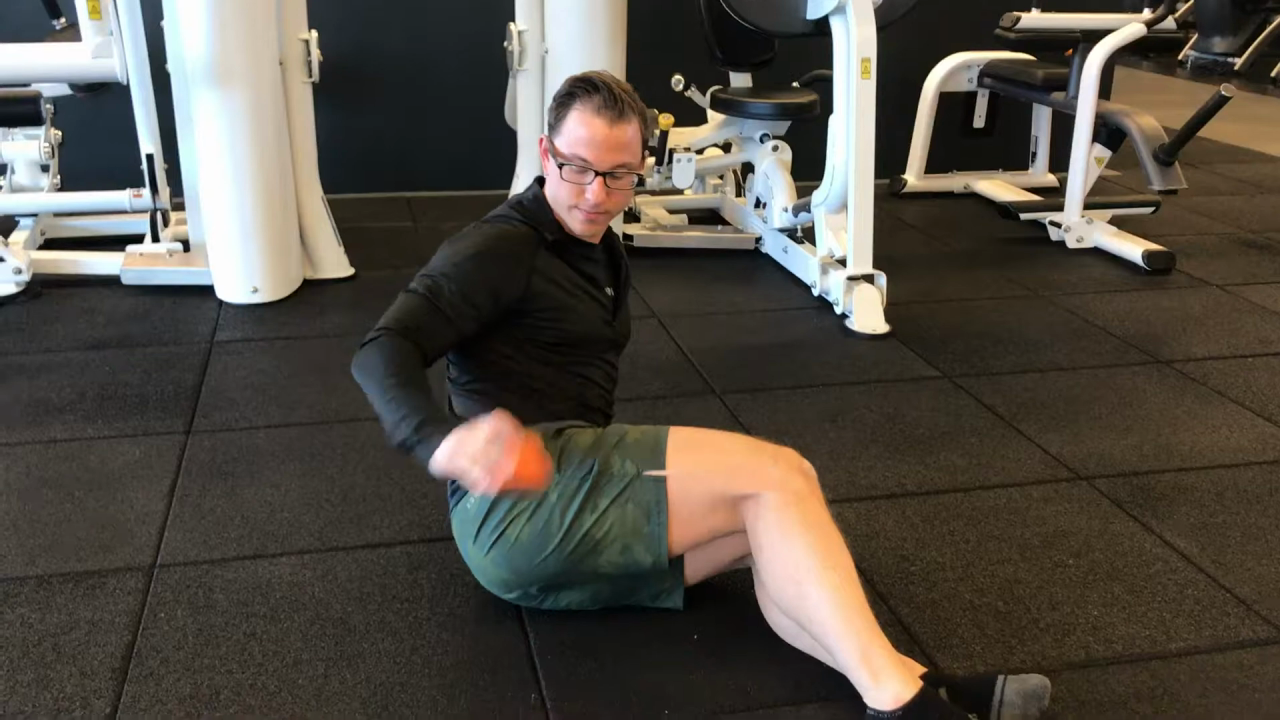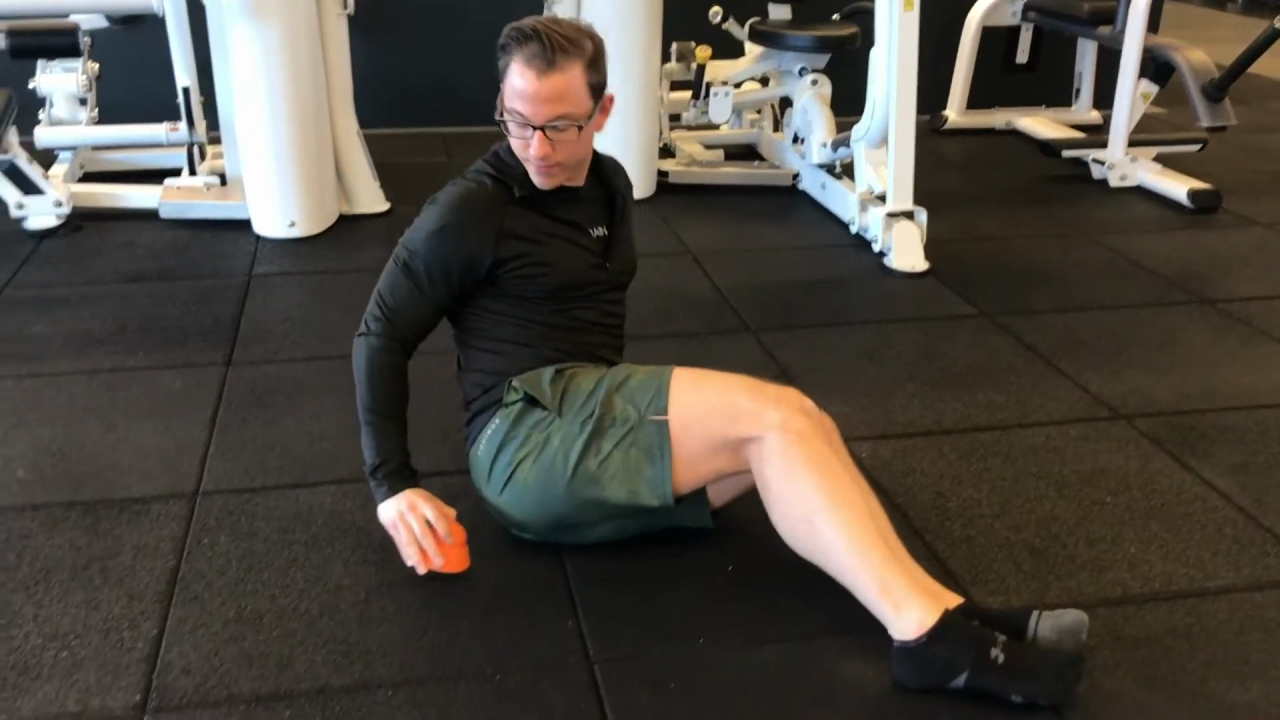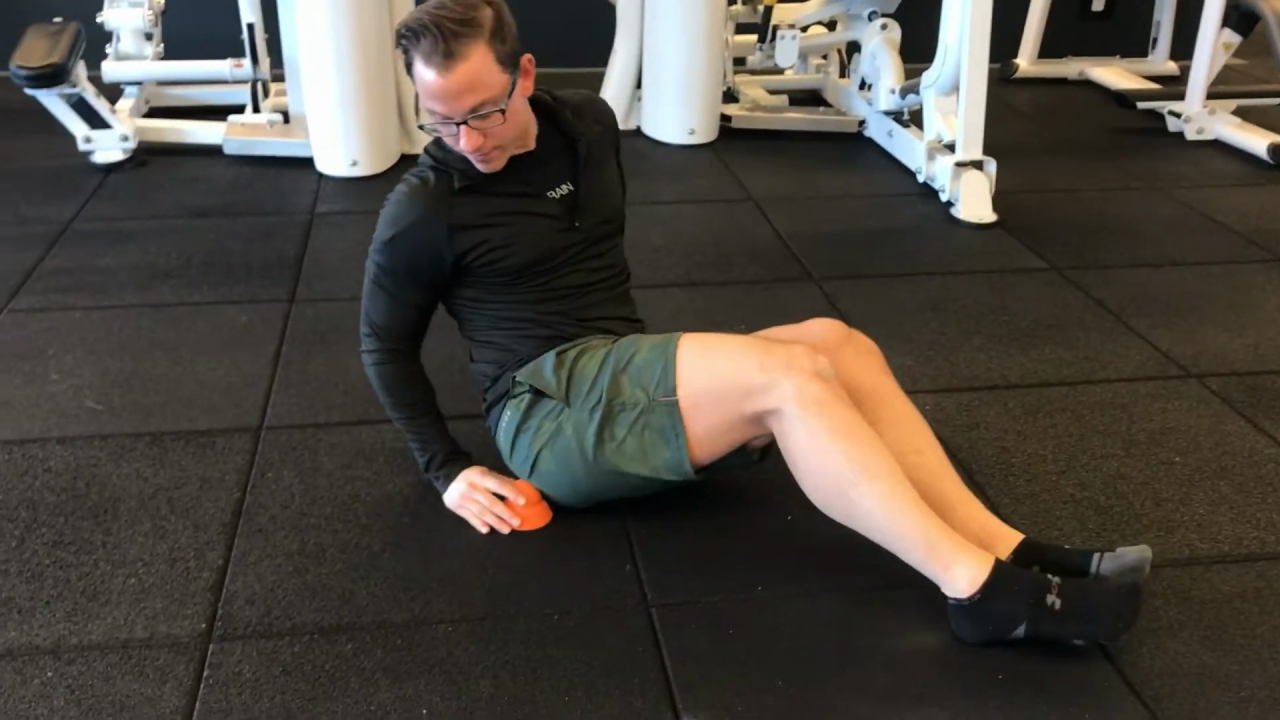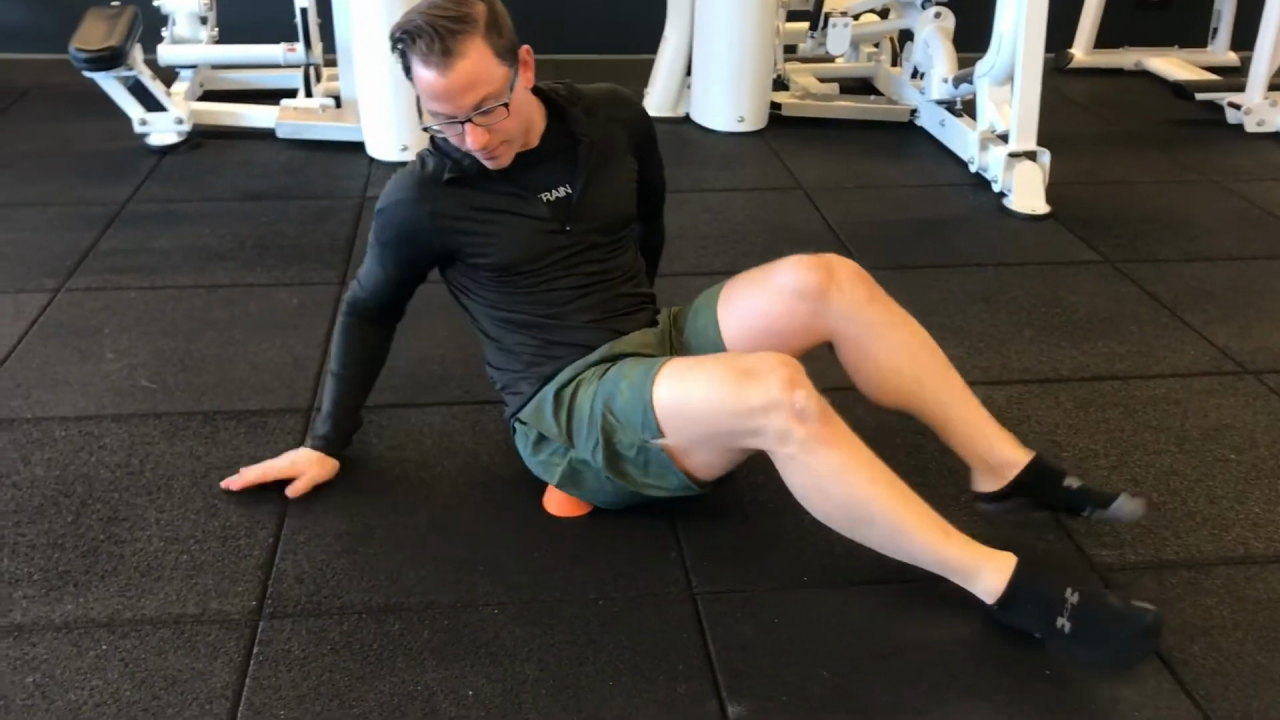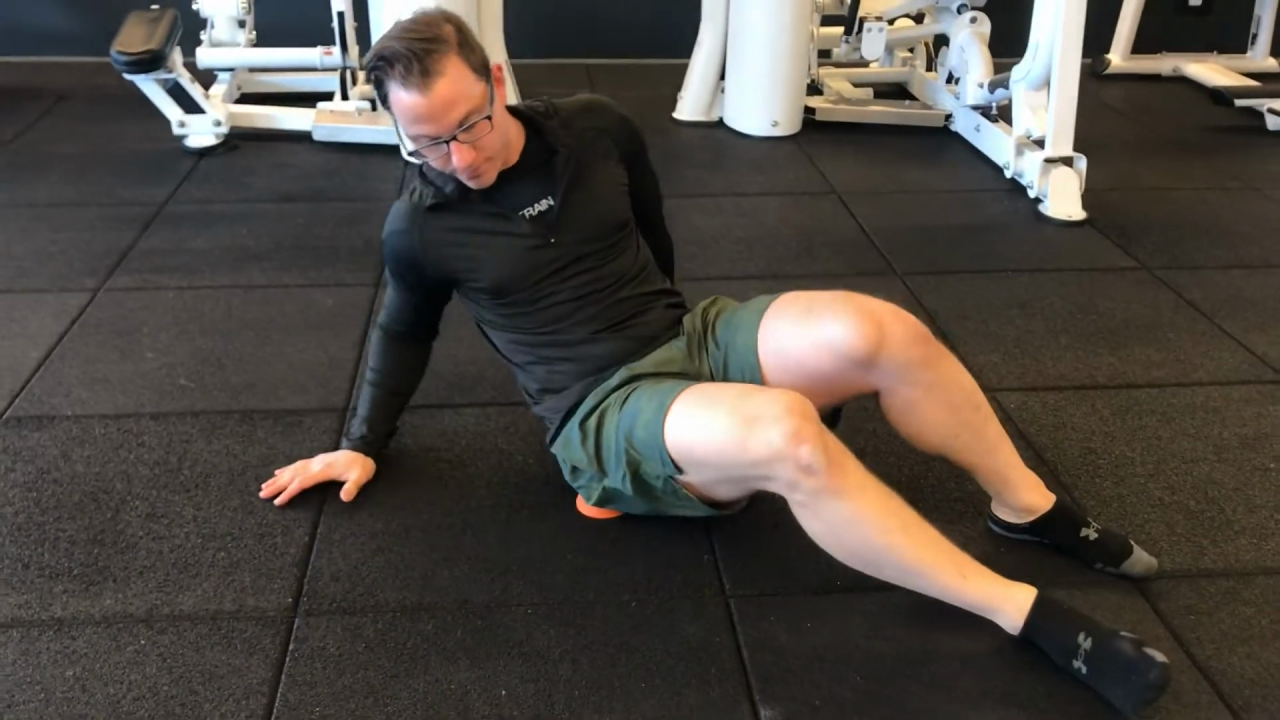
dt=0.7s
person 1, frame 1
left shoulder: (602, 252)
right shoulder: (495, 250)
right elbow: (377, 356)
right wrist: (442, 440)
left hip: (568, 509)
right hip: (512, 507)
left knee: (769, 526)
right knee: (774, 476)
person 1, frame 2
left shoulder: (608, 183)
right shoulder: (468, 213)
right elbow: (380, 340)
left wrist: (623, 407)
right wrist: (393, 484)
left hip: (590, 435)
right hip: (528, 438)
left knee: (798, 421)
right knee: (774, 416)
left ankle: (943, 613)
right ankle: (930, 636)
person 1, frame 3
left shoulder: (585, 122)
right shoulder: (423, 210)
right elbow: (385, 346)
right wrist: (448, 469)
left hip: (626, 385)
right hip: (550, 413)
left knee: (838, 346)
right knee: (791, 375)
left ankle: (1004, 552)
right ankle: (978, 589)
person 1, frame 4
left shoulder: (612, 118)
right shoulder: (420, 200)
right elbow: (368, 310)
right wrist: (327, 443)
left hip: (662, 340)
right hip: (569, 412)
left knee: (821, 281)
right knee: (777, 392)
left ankle: (1010, 472)
right ankle: (1008, 588)
person 1, frame 5
left shoulder: (594, 129)
right shoulder: (420, 228)
right elbow: (404, 332)
right wrist: (362, 445)
left hip: (695, 336)
right hip: (608, 418)
left knee: (878, 335)
right knee: (784, 433)
left ankle: (1029, 508)
right ankle: (1028, 614)
